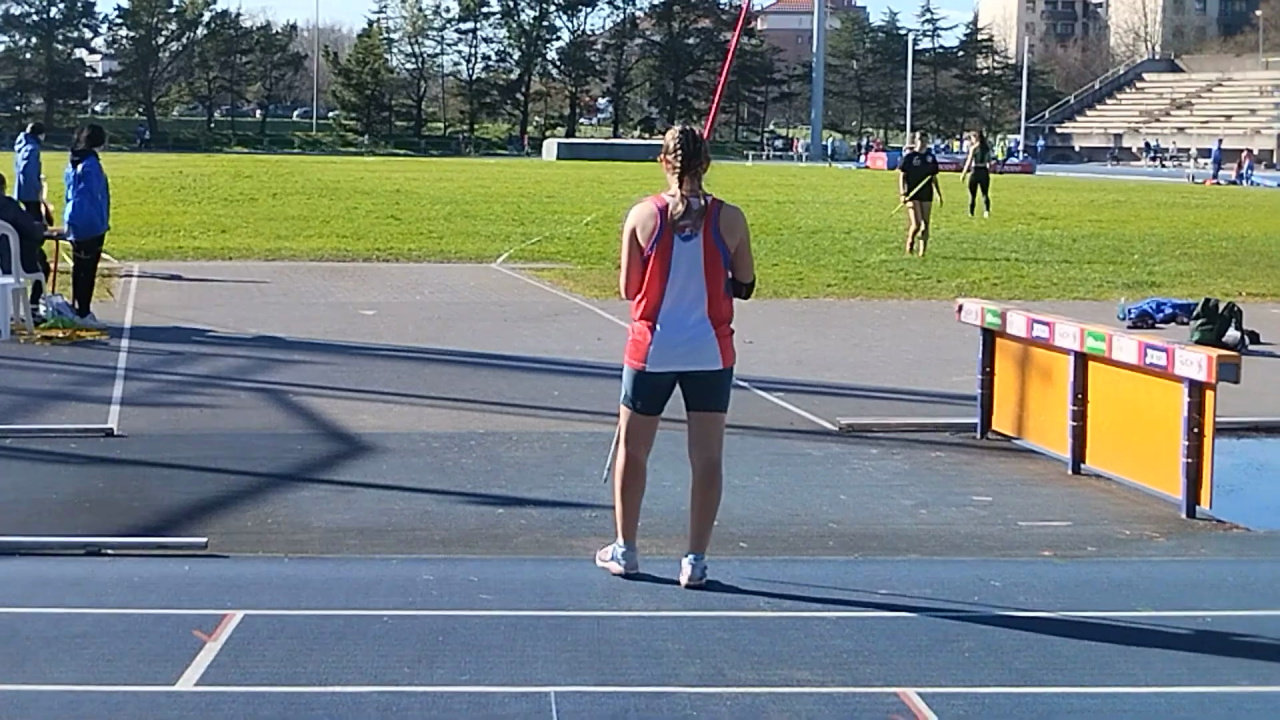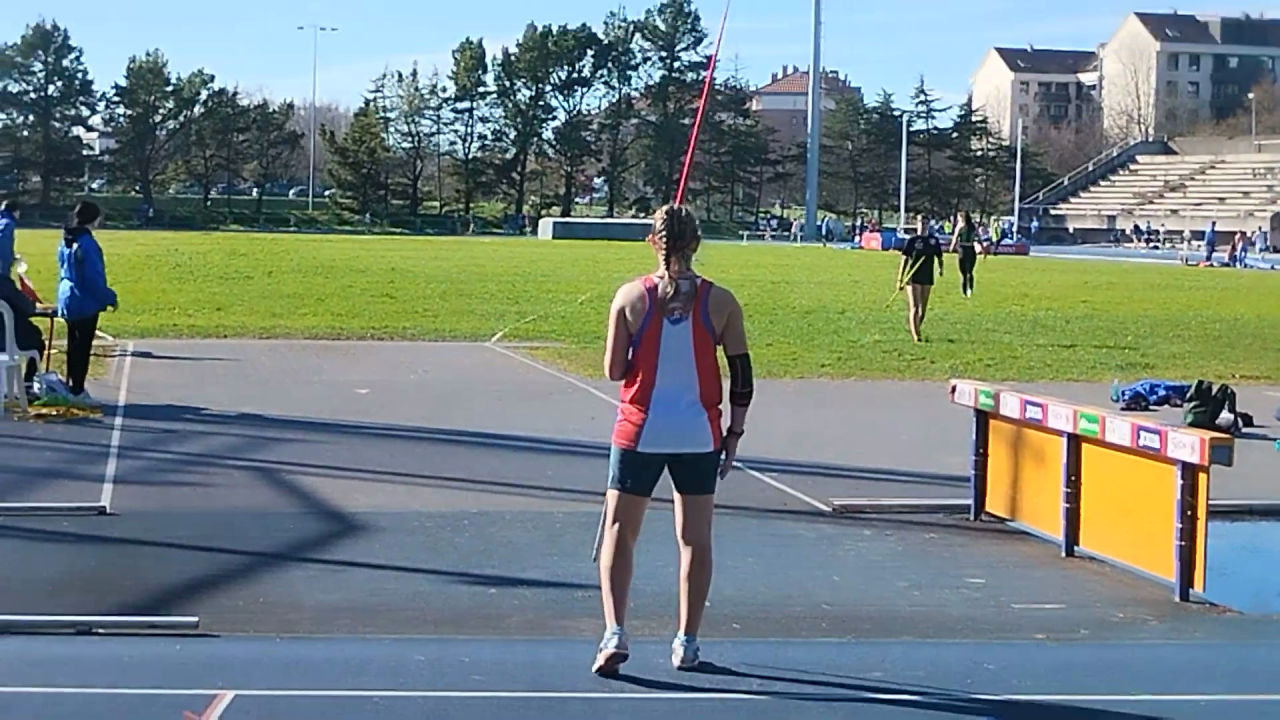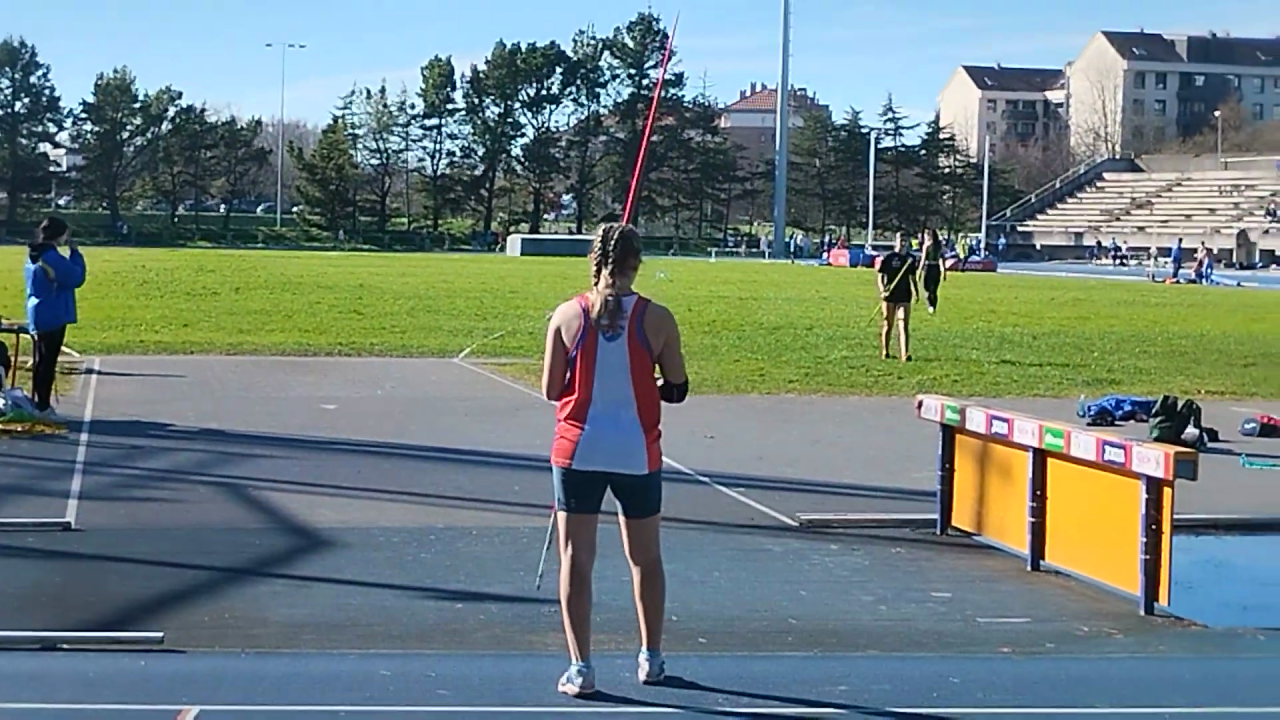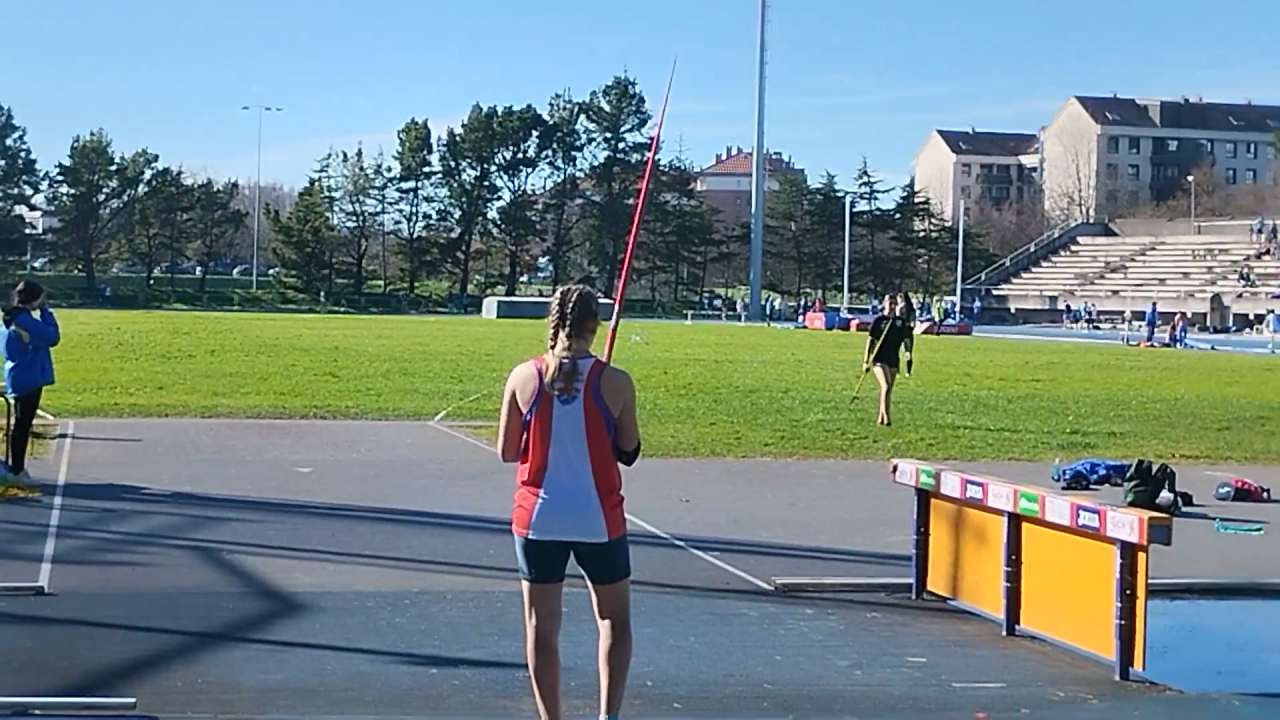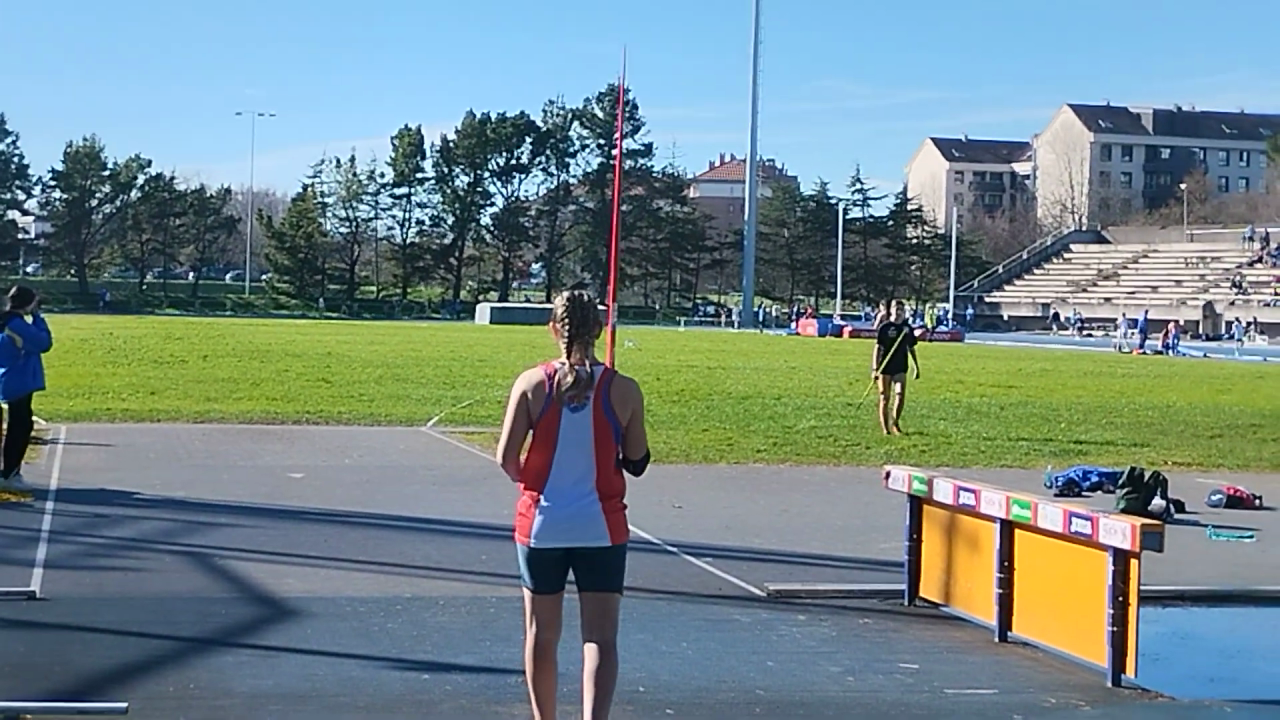
dt=0.4s
person 1, frame 1
left shoulder: (643, 215)
right shoulder: (730, 219)
left elbow: (628, 289)
right elbow: (744, 287)
left hip: (651, 350)
right hip: (710, 352)
left knee: (632, 450)
right knee: (707, 458)
left ankle: (625, 551)
right ankle: (693, 562)
person 1, frame 2
left shoulder: (630, 296)
right shoulder: (719, 301)
left elbow: (614, 369)
right elbow: (741, 372)
right wrist: (734, 430)
left hip: (640, 433)
right hip: (698, 434)
left knee: (618, 533)
right knee: (695, 540)
left ankle: (615, 634)
right ankle: (686, 643)
person 1, frame 3
left shoulder: (567, 315)
right shoulder: (657, 318)
left elbow: (552, 390)
right elbow: (676, 390)
left hip: (578, 450)
right hip: (637, 453)
left knee: (575, 558)
right knee: (646, 559)
left ankle: (581, 669)
right ankle: (650, 658)
person 1, frame 4
left shoulder: (524, 377)
right shoulder: (614, 382)
left elbow: (508, 451)
right elbow: (629, 453)
left hip: (538, 517)
right hip: (597, 520)
left knee: (542, 626)
right knee: (615, 618)
person 1, frame 5
left shoulder: (532, 383)
right shoulder: (623, 390)
left elbow: (506, 458)
right elbow: (636, 463)
left hip: (541, 525)
right hip: (601, 528)
left knee: (541, 634)
right knee: (600, 639)
person 2, frame 1
left shoulder: (74, 163)
right shoulder: (90, 164)
right elbow: (82, 196)
right wrist: (74, 222)
left hip: (78, 225)
right hip: (89, 226)
left knee: (80, 269)
right knee: (88, 270)
left ankle: (79, 311)
right ankle: (83, 314)
person 2, frame 2
left shoulder: (68, 241)
right shoulder: (86, 243)
right elbow: (93, 277)
right wrist: (110, 297)
left hip: (69, 300)
right hip: (84, 302)
left knee: (74, 346)
right knee: (82, 348)
left ankle: (73, 389)
right ankle: (77, 392)
person 2, frame 3
left shoulder: (35, 255)
right shoulder: (52, 258)
right elbow: (77, 278)
right wrist: (75, 252)
left hip: (39, 315)
right hip: (53, 317)
left knee: (42, 361)
right knee: (48, 362)
left ankle: (39, 404)
right ankle: (43, 408)
person 2, frame 4
right shoulder: (25, 321)
left elbow: (39, 334)
right elbow: (52, 337)
left wrist: (42, 311)
right wrist: (45, 311)
left hip: (18, 379)
right hip: (28, 379)
left knee: (21, 425)
right knee: (23, 426)
person 2, frame 5
right shoulder: (18, 325)
left elbow: (32, 339)
right elbow: (44, 342)
left wrist: (34, 316)
right wrist: (37, 316)
right hip: (19, 385)
left knee: (22, 427)
right knee: (18, 430)
